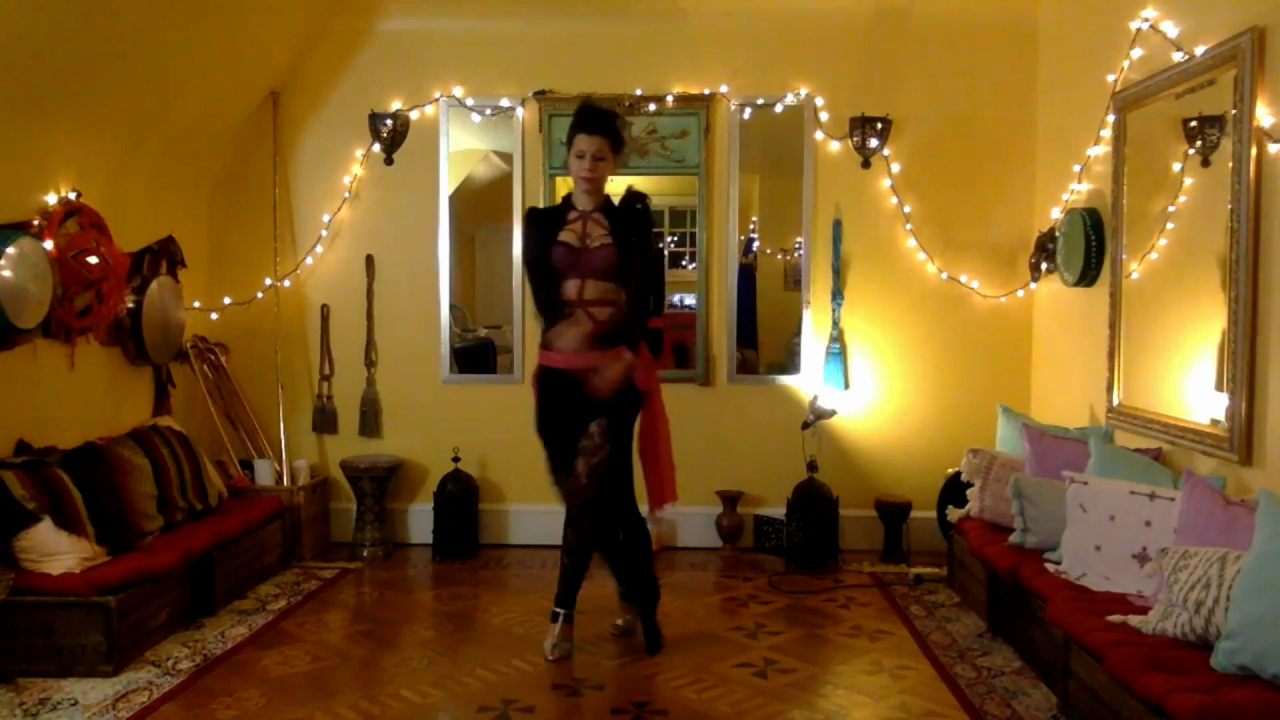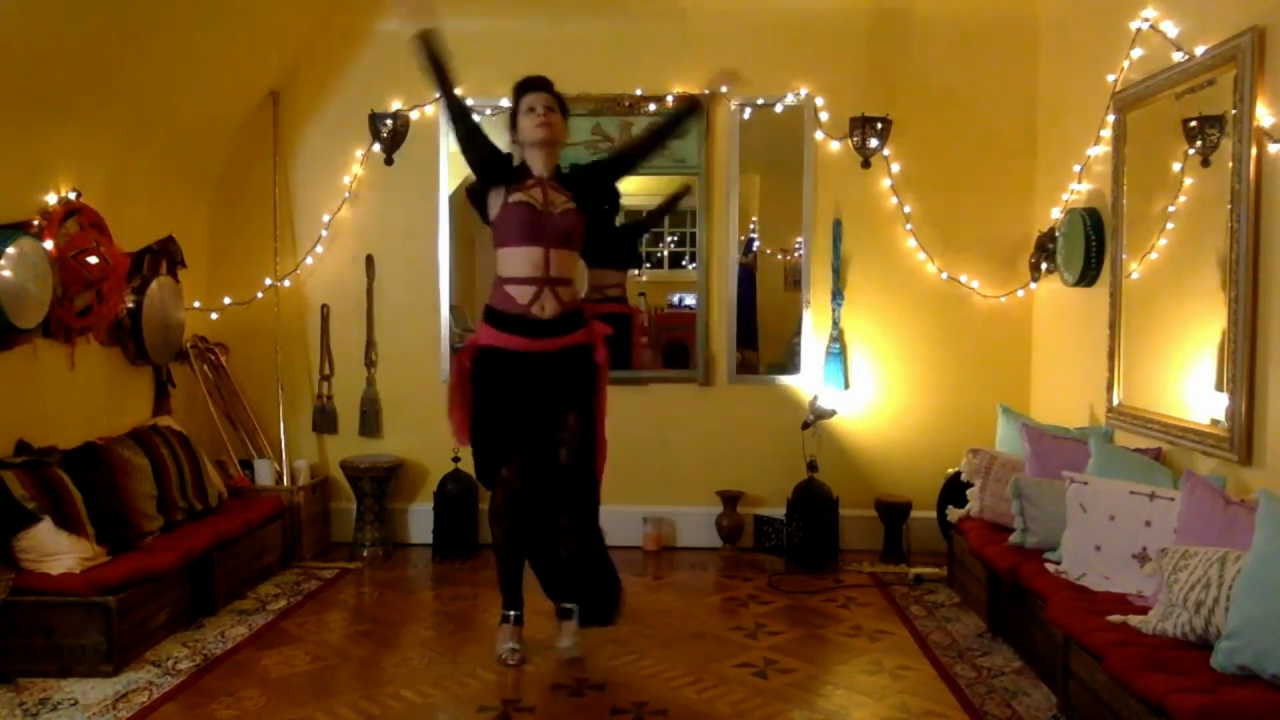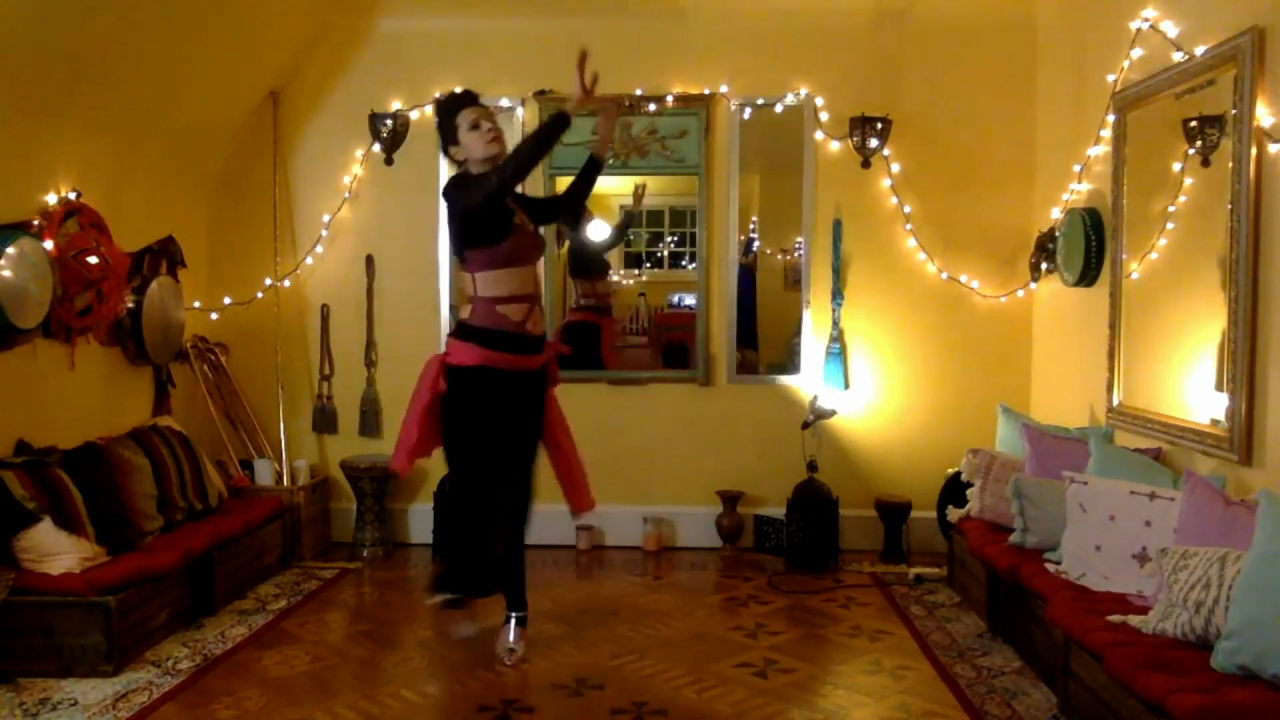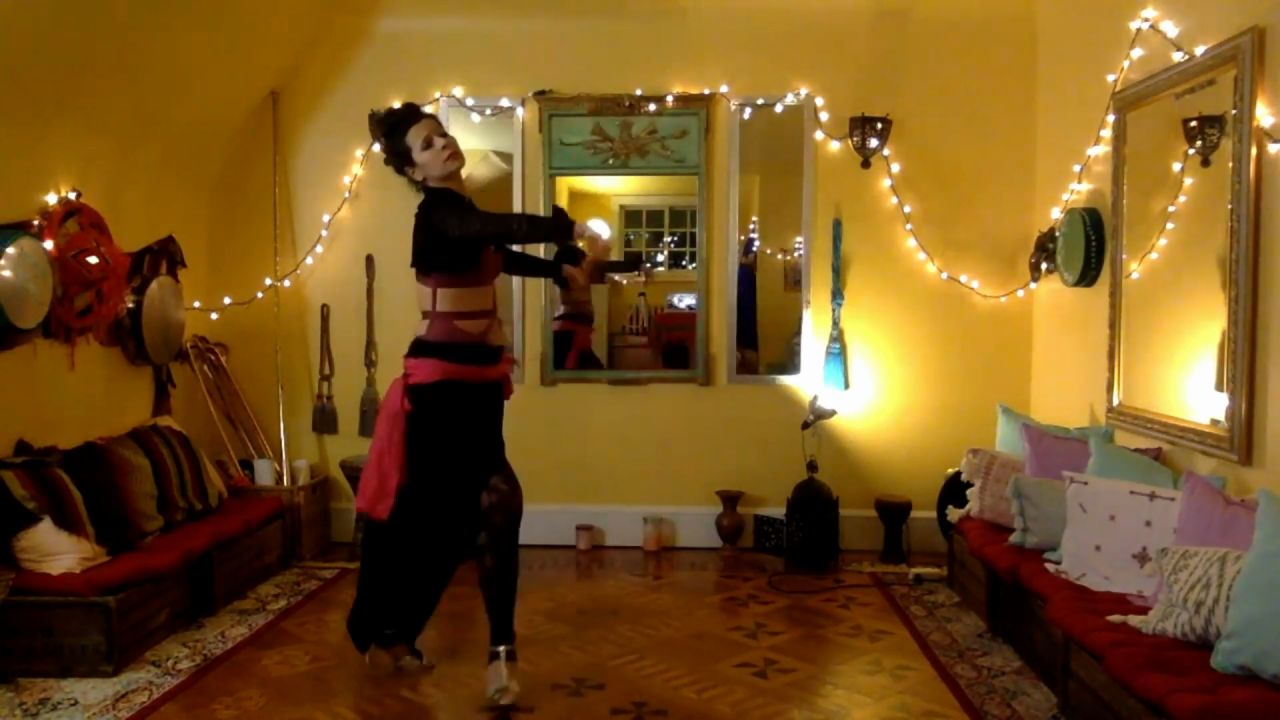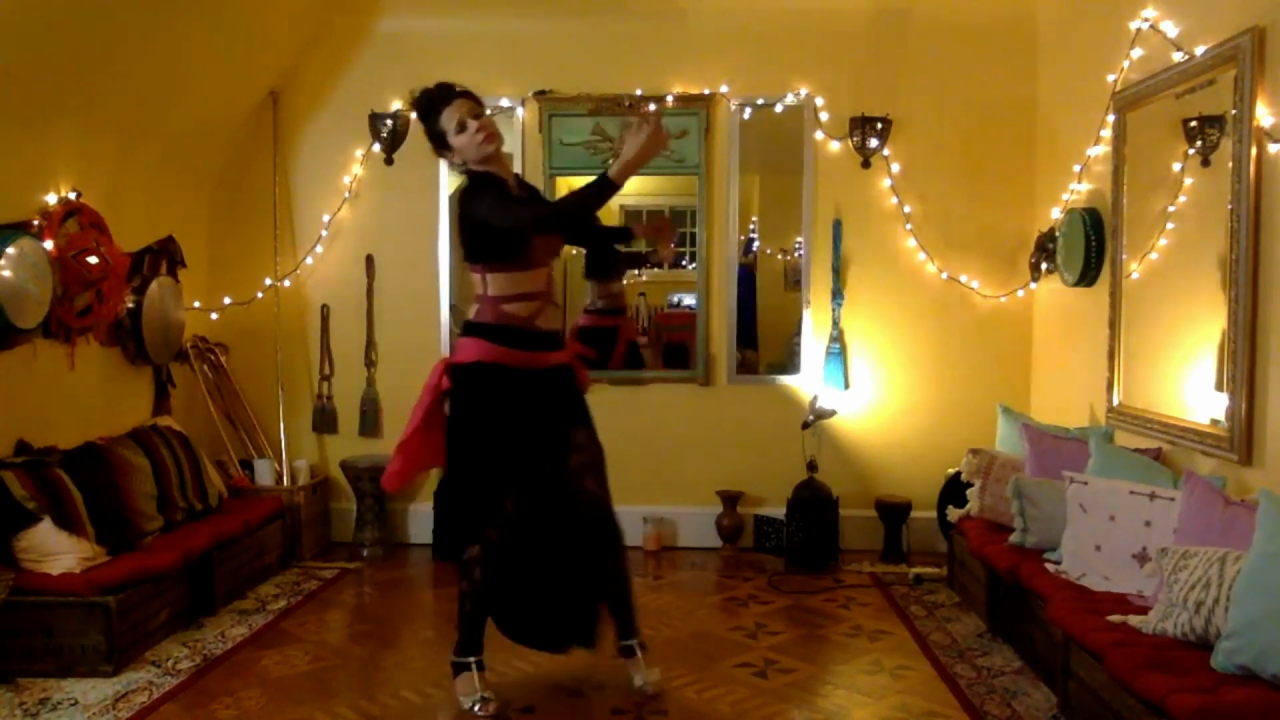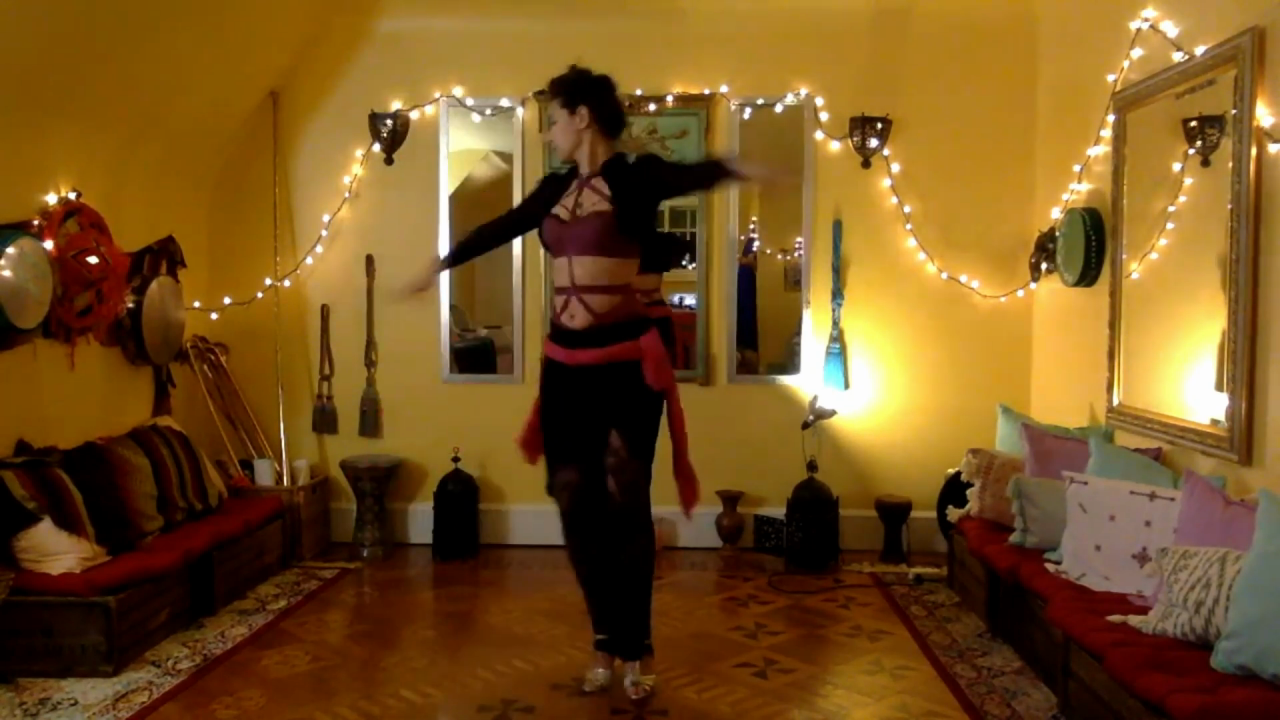
dt=0.5s
person 1, frame 1
left shoulder: (633, 221)
right shoulder: (542, 221)
left elbow: (649, 300)
right elbow: (543, 292)
left wrist: (622, 359)
right wrist: (563, 331)
left hip: (615, 368)
right hip: (560, 371)
left knee: (588, 489)
right knee: (601, 492)
left ankle: (563, 613)
right ankle: (635, 593)
person 1, frame 2
left shoulder: (580, 185)
right shoulder: (497, 176)
left elbow: (642, 148)
right elbow: (458, 114)
left wrist: (698, 103)
right wrist: (426, 44)
left hip: (566, 348)
right hip: (504, 348)
left knee: (566, 482)
right knee: (508, 482)
left ankle: (576, 609)
right ankle: (511, 616)
person 1, frame 3
left shoulder: (514, 202)
right shoulder: (465, 195)
left elbow: (568, 203)
right elbow: (511, 168)
left wrist: (598, 145)
right wrist: (569, 111)
left hip: (526, 361)
right hip: (481, 361)
left knee: (509, 492)
right knee: (491, 493)
person 1, frame 4
left shoulder: (464, 213)
right shoulder: (438, 211)
left elbow: (510, 252)
right elbow: (502, 229)
left wrist: (561, 271)
right wrist: (569, 230)
left hip: (478, 377)
right hip: (445, 379)
left knee: (451, 514)
right knee: (498, 500)
left ankle: (393, 632)
right ankle: (498, 653)
person 1, frame 5
left shoulder: (522, 191)
right shoulder: (477, 197)
left elbow: (584, 233)
right elbow: (543, 222)
left wrist: (634, 232)
right wrist: (620, 169)
left hip: (549, 365)
right hip: (493, 367)
left knee: (590, 507)
right knee: (495, 516)
left ankle: (628, 642)
right ankle: (467, 661)
person 1, frame 6
left shoulder: (638, 175)
right shoulder: (555, 189)
left elbow: (694, 176)
right elbow: (501, 227)
left wrist: (732, 168)
right wrist: (440, 263)
left hip: (624, 361)
right hip: (565, 359)
left knee: (622, 505)
right knee: (574, 505)
left ankle: (635, 647)
right ankle: (608, 636)
